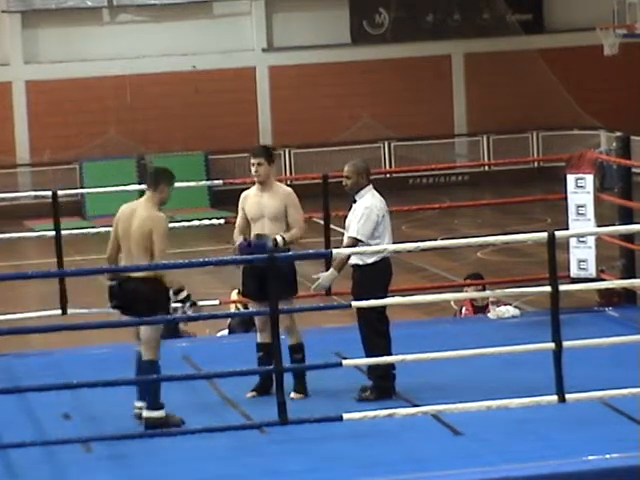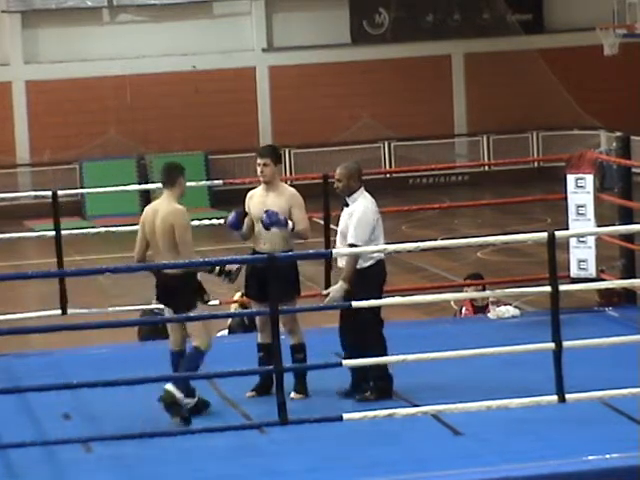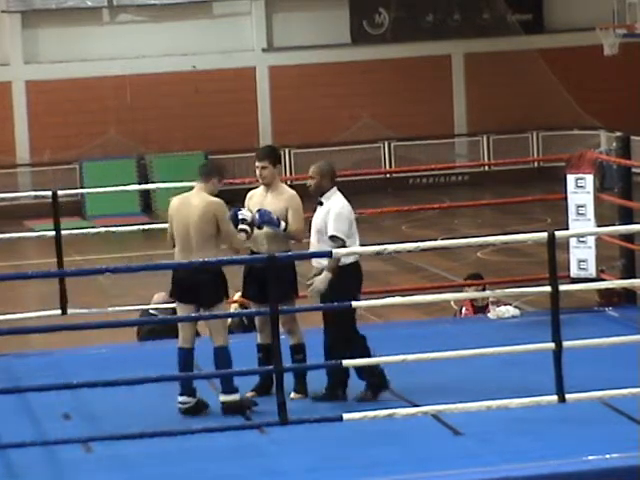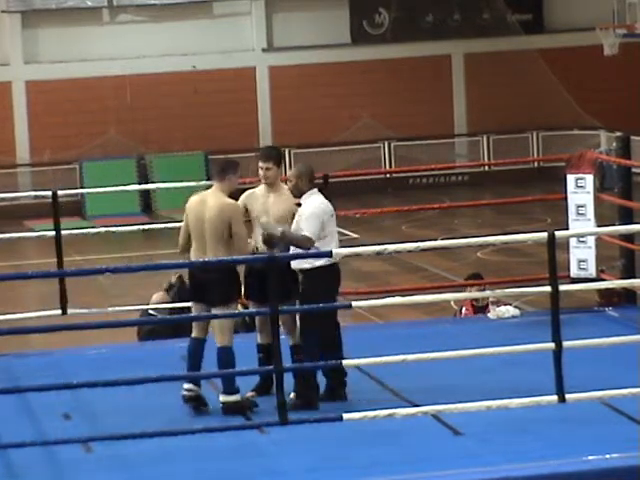
dt=0.5s
person 1, frame 1
left shoulder: (124, 210)
right shoulder: (157, 219)
left elbow: (111, 255)
left wrist: (114, 283)
right wrist: (183, 297)
left hip: (126, 284)
right hip: (148, 287)
left knee: (143, 346)
right knee: (152, 352)
left ankle: (142, 403)
right ankle: (154, 412)
person 1, frame 2
left shoulder: (148, 211)
right shoulder: (177, 212)
left elbow: (138, 256)
right elbow: (188, 257)
right wrist: (222, 269)
left hip: (163, 281)
right hip: (183, 281)
left knee: (177, 342)
right knee: (202, 340)
left ankle: (186, 398)
right ankle: (175, 390)
person 1, frame 3
left shoulder: (175, 203)
right shoulder: (216, 205)
right elbow: (237, 246)
right wrist: (244, 226)
left hip: (182, 275)
right hip: (207, 275)
left knee: (185, 339)
right knee: (219, 339)
left ankle: (186, 398)
right ankle: (229, 397)
person 1, frame 4
left shoulder: (193, 201)
right shoulder: (231, 206)
left elbow: (182, 245)
right elbow: (242, 250)
left hip: (196, 272)
right hip: (221, 274)
left knee: (198, 331)
right knee: (224, 337)
left ankle: (191, 387)
right ankle: (230, 397)
person 2, frame 1
left shoulder: (286, 194)
right shoulder: (245, 197)
left elbow: (299, 229)
right elbow: (239, 230)
left wrist: (277, 241)
right wrist: (241, 244)
left hip: (280, 262)
right hip: (255, 262)
left knee: (287, 323)
right knee: (261, 324)
left ankle: (300, 382)
right ankle: (265, 381)
person 2, frame 2
left shoulder: (291, 195)
right shoulder: (251, 196)
left elbow: (305, 232)
right elbow: (246, 235)
left wrist: (285, 224)
right wrist: (238, 227)
left hip: (282, 262)
right hip: (258, 262)
left knee: (290, 324)
right knee: (263, 324)
left ankle: (300, 382)
right ankle: (265, 381)
person 2, frame 3
left shoulder: (289, 196)
right shoulder: (251, 196)
left elbow: (299, 234)
left wrist: (277, 223)
left hip: (280, 264)
right hip: (256, 263)
left knee: (289, 323)
right knee: (261, 324)
left ankle: (300, 381)
right ankle: (265, 381)
person 2, frame 4
left shoulder: (292, 197)
right shoulder: (250, 196)
left hip: (282, 265)
right hip: (256, 264)
left knee: (289, 324)
right knee: (261, 324)
left ankle: (299, 381)
right ankle: (265, 380)
person 3, frame 1
left shoulder: (368, 206)
right shoulder: (370, 200)
left elbow: (352, 244)
left wrist: (332, 273)
left hip: (370, 270)
right hip: (372, 268)
left knee: (372, 328)
right knee: (375, 327)
left ankle: (382, 386)
right ankle: (382, 379)
person 3, frame 2
left shoulder: (362, 209)
right shoulder: (354, 204)
left elbow: (356, 252)
left wrist: (342, 285)
right wrist: (344, 281)
left hip: (366, 275)
right hip: (358, 274)
left knee: (369, 332)
right knee: (349, 330)
left ankle: (381, 386)
right ankle: (360, 381)
person 3, frame 3
left shoulder: (337, 207)
right shoulder: (325, 205)
left elbow: (339, 246)
left wrist: (326, 276)
right wrist: (319, 271)
left hip: (343, 274)
right hip: (333, 273)
left knee: (345, 333)
right knee: (334, 333)
left ankle: (375, 381)
right ankle: (335, 387)
person 3, frame 4
left shoulder: (312, 207)
right shoulder: (320, 203)
left elbow: (306, 242)
left wrist: (278, 232)
left hip: (316, 275)
right hip: (327, 272)
left knee: (310, 336)
right knee: (328, 332)
left ankle: (306, 396)
right ankle: (336, 387)
